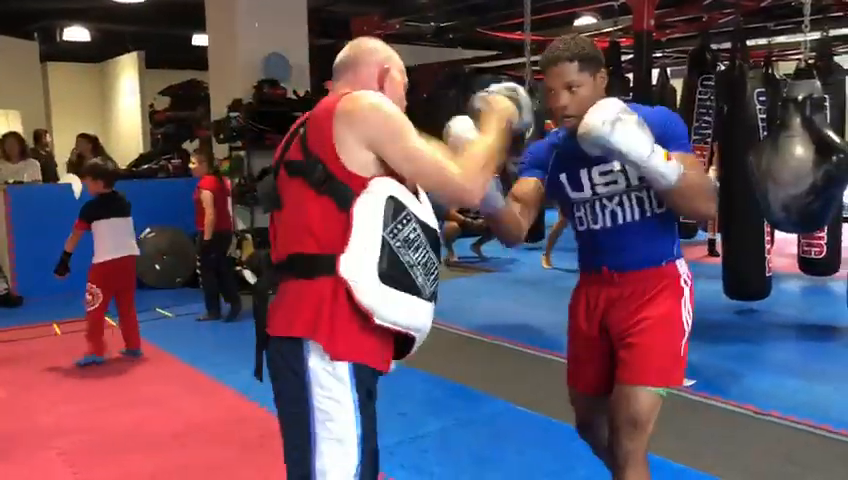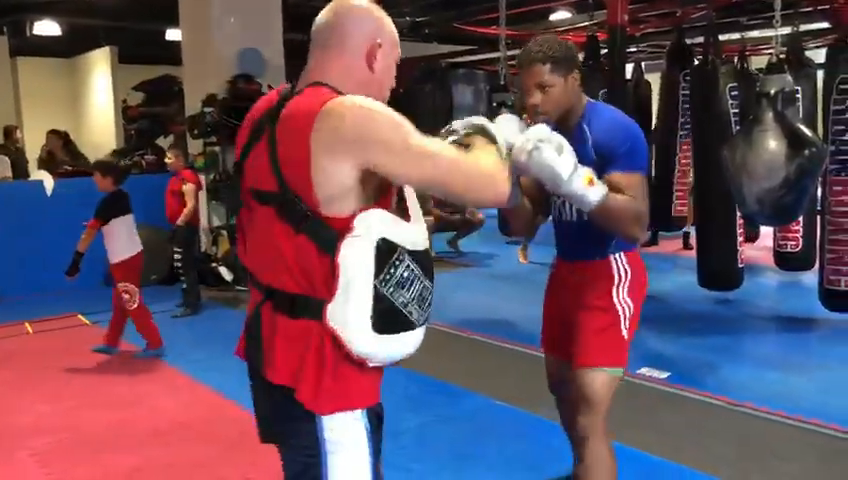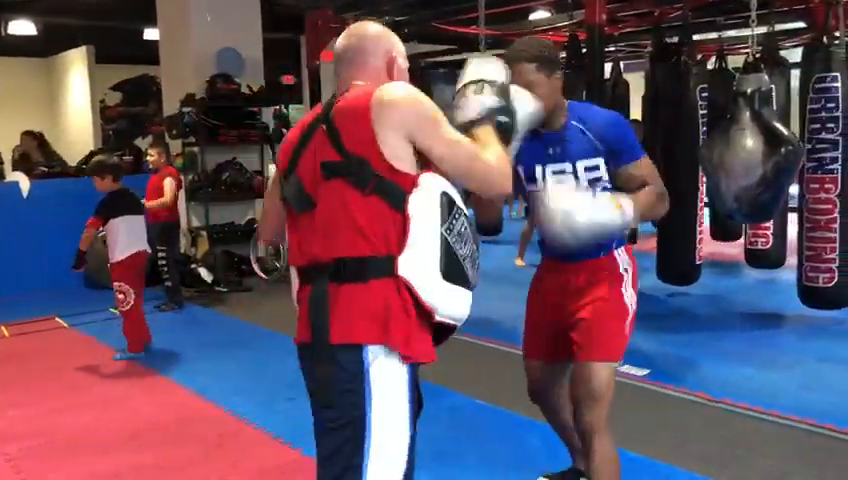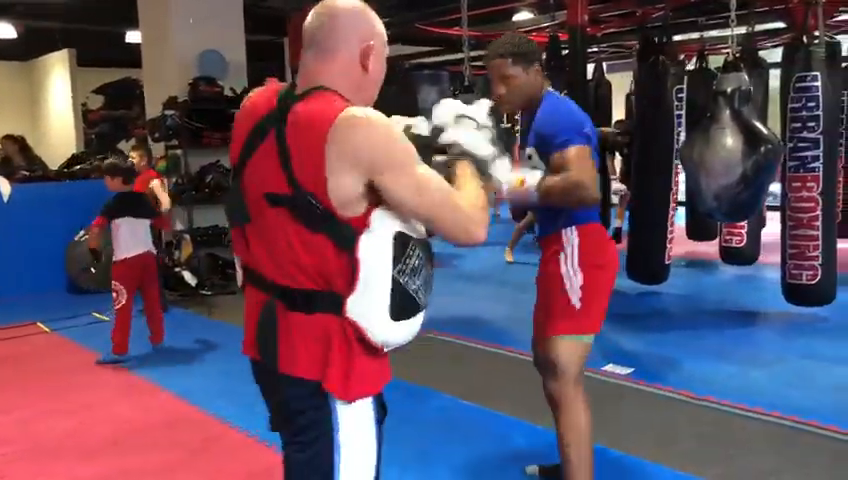
dt=0.5s
person 1, frame 1
left shoulder: (311, 133)
right shoulder: (362, 109)
right elbow: (466, 187)
right wrist: (498, 113)
left hip: (325, 331)
right hip: (324, 335)
person 1, frame 2
left shoulder: (268, 114)
right shoulder: (351, 119)
right elbow: (492, 187)
right wrist: (484, 139)
left hip: (280, 344)
right hip: (320, 362)
person 1, frame 3
left shoulder: (301, 133)
right shoulder: (395, 102)
left elbow: (270, 231)
right elbow: (495, 181)
right wrist: (480, 116)
left hip: (327, 326)
right hip: (370, 332)
person 1, frame 4
left shoulder: (256, 109)
right shoulder: (359, 129)
right elbow: (470, 226)
right wrist: (465, 159)
left hip: (277, 339)
right hip: (326, 352)
person 2, frame 1
left shoulder: (657, 122)
right shoulder: (547, 149)
left elbow: (704, 206)
right elbow: (513, 230)
left wrist: (645, 151)
left hip: (655, 286)
right hip: (592, 291)
left knee: (628, 439)
right knee: (590, 420)
person 2, frame 2
left shoulder: (615, 131)
left elbow: (636, 224)
right elbow: (522, 226)
left hip: (610, 277)
right hip: (566, 272)
left knee: (587, 418)
right knee: (562, 387)
person 2, frame 3
left shoulder: (604, 127)
left elbow: (657, 197)
right elbow: (487, 215)
left wrist: (605, 214)
left hip: (603, 273)
right hip: (551, 274)
left knee: (590, 415)
right knee: (542, 387)
person 2, frame 4
left shoulder: (554, 116)
right shoulder: (551, 114)
left elbow: (587, 188)
right elbow: (536, 181)
left wrist: (516, 186)
left hip: (577, 249)
right hip: (567, 248)
left knee: (563, 384)
right knee: (549, 362)
person 3, frame 1
left shoulder: (92, 206)
right shoulder: (123, 200)
left elbow: (75, 236)
left wrist: (63, 260)
left hip: (106, 262)
right hip: (129, 258)
left knee: (94, 307)
right knee: (127, 305)
left ankle: (95, 351)
right ankle: (133, 346)
person 3, frame 2
left shoulder: (107, 204)
right shoulder: (122, 197)
left elbow: (88, 235)
left wrist: (75, 261)
left hip: (123, 259)
right hip: (133, 254)
left knee: (133, 305)
right knee: (120, 302)
left ankle: (155, 344)
right ankle: (110, 343)
person 3, frame 3
left shoulder: (107, 203)
right shoulder: (134, 198)
left elbow: (89, 232)
left wrist: (80, 256)
left hip: (124, 258)
right hip: (142, 253)
left knee: (127, 304)
right knee: (134, 301)
left ankle: (135, 348)
right ankle: (144, 340)
person 3, frame 4
left shoulder: (114, 204)
right shoulder: (145, 200)
left elbow: (95, 230)
right elbow: (163, 224)
left wrist: (95, 251)
left hip: (126, 260)
right hip: (148, 256)
left knee: (122, 307)
right knee: (152, 301)
left ankle: (119, 351)
right ankle: (157, 340)
person 4, frame 1
left shoulder: (205, 184)
right shoulder: (220, 180)
left elbow: (210, 214)
left wrist: (206, 238)
left hip: (212, 234)
right hip: (225, 231)
left knee: (207, 272)
right knee: (224, 270)
left ankle: (213, 311)
right ankle: (234, 303)
person 4, frame 2
left shoulder: (186, 178)
right shoulder: (178, 176)
left elbow: (191, 205)
left wrist: (179, 224)
right wrist: (176, 224)
left hip: (185, 226)
right hip: (181, 226)
left knee: (183, 265)
right knee: (188, 264)
left ankle: (191, 305)
right ankle: (193, 299)
person 4, frame 3
left shoulder: (169, 174)
right shoulder: (156, 174)
left elbow: (168, 200)
left wrist: (144, 205)
left hip: (166, 224)
right hip: (157, 224)
left knee: (166, 262)
right knee: (164, 262)
left ankle: (175, 300)
right ankle: (172, 298)
person 4, frame 4
left shoulder: (151, 178)
right shoulder: (140, 178)
left elbow: (164, 198)
left wrist: (165, 210)
left ankle: (159, 303)
right ankle: (157, 301)
